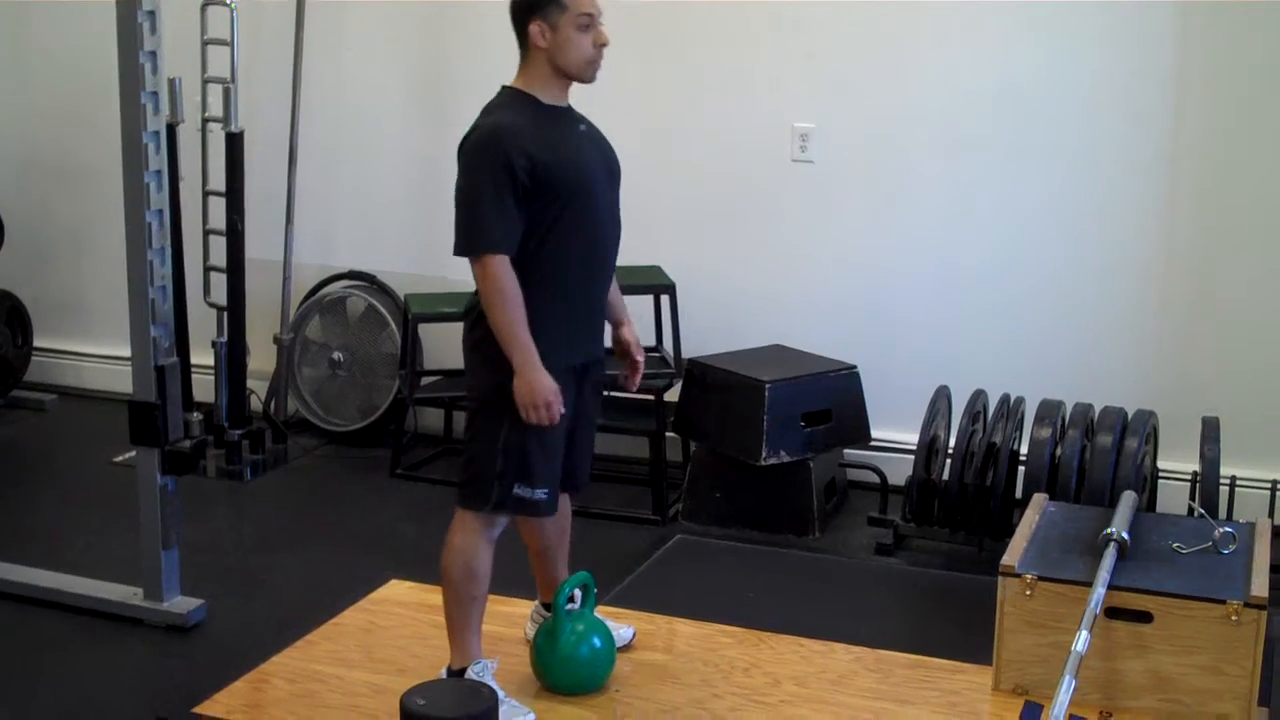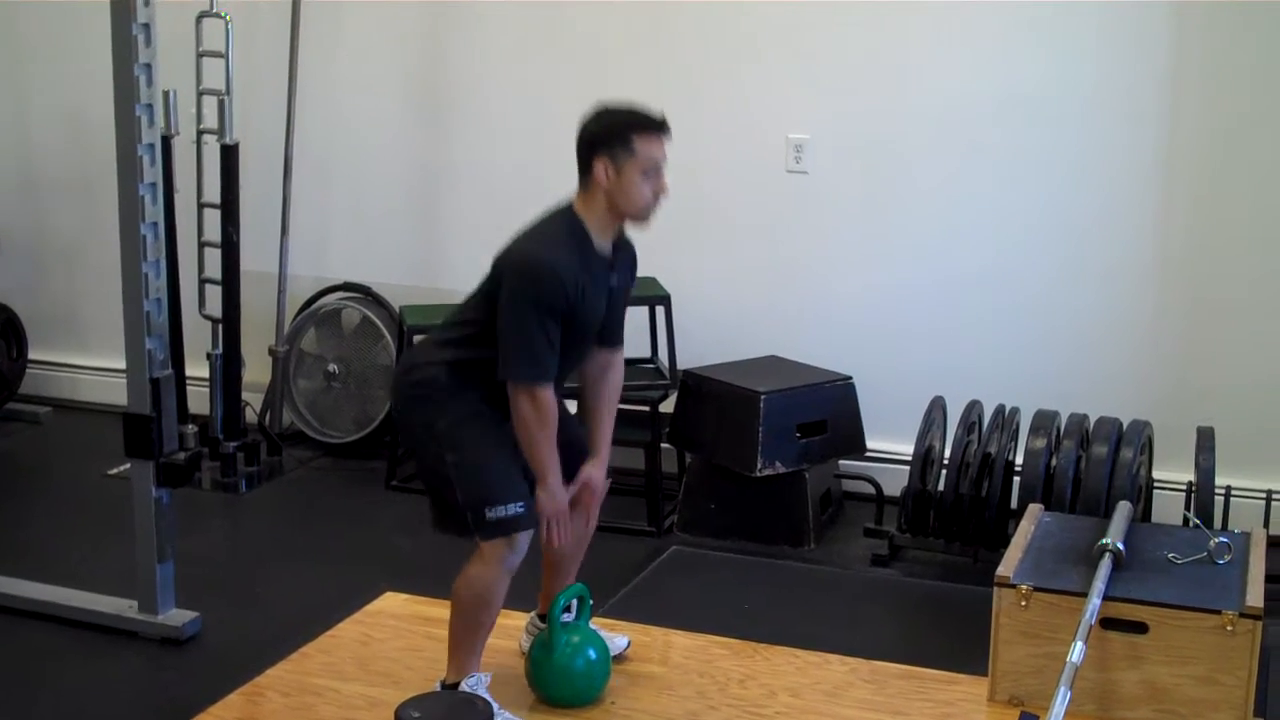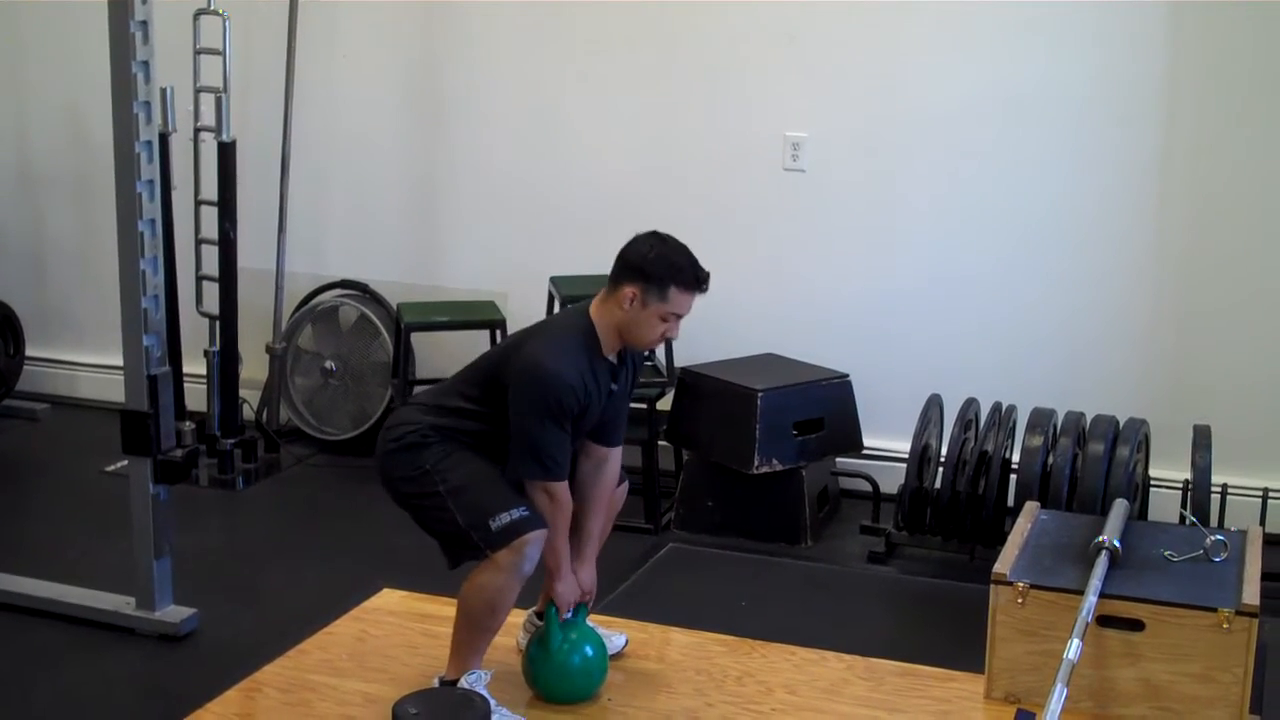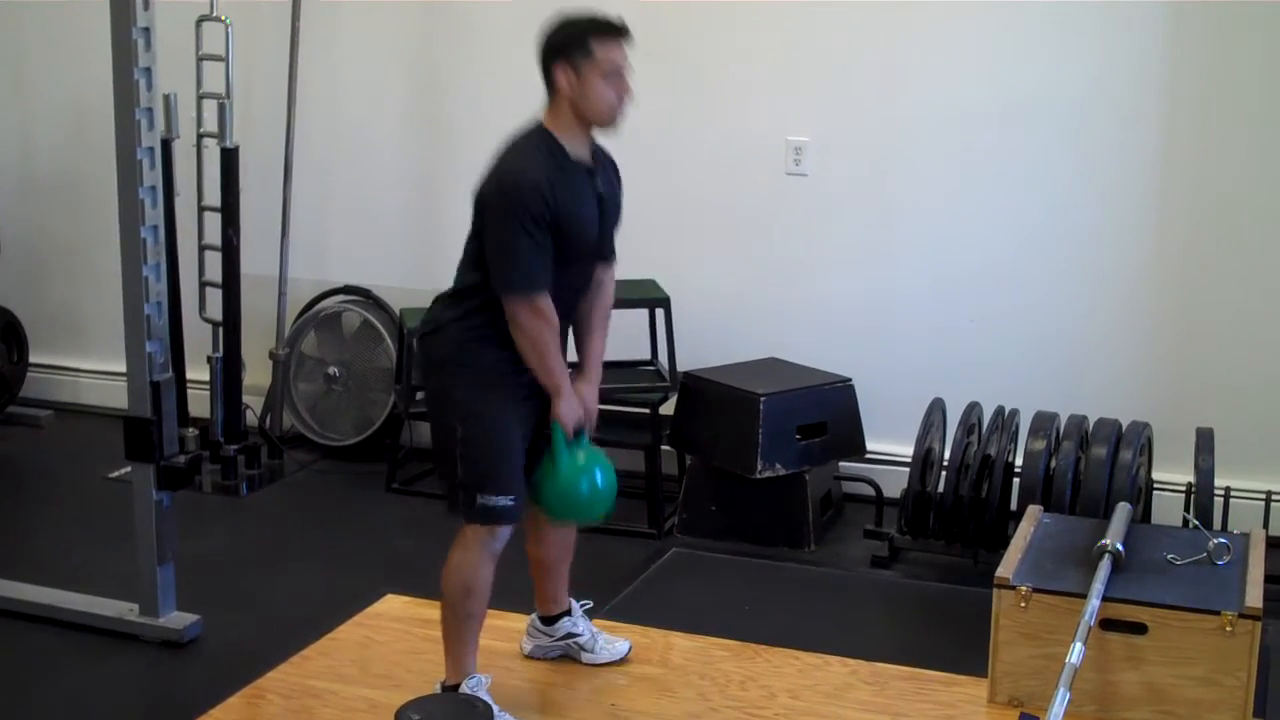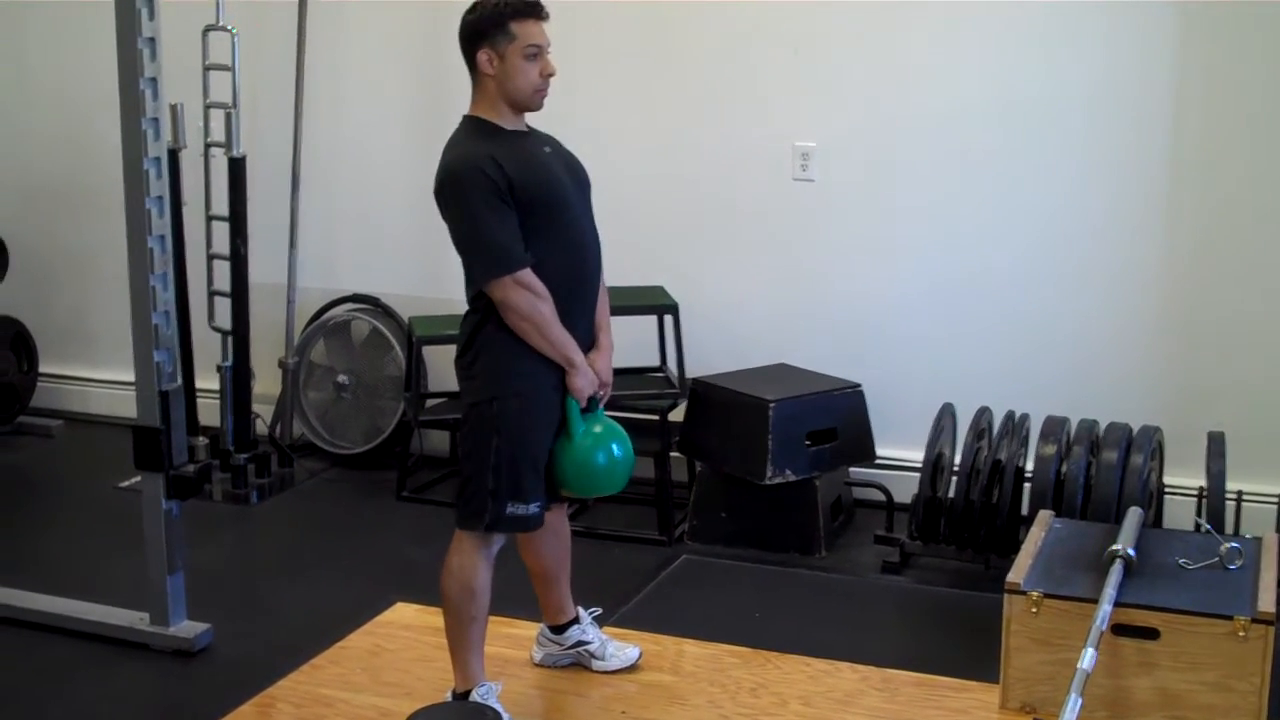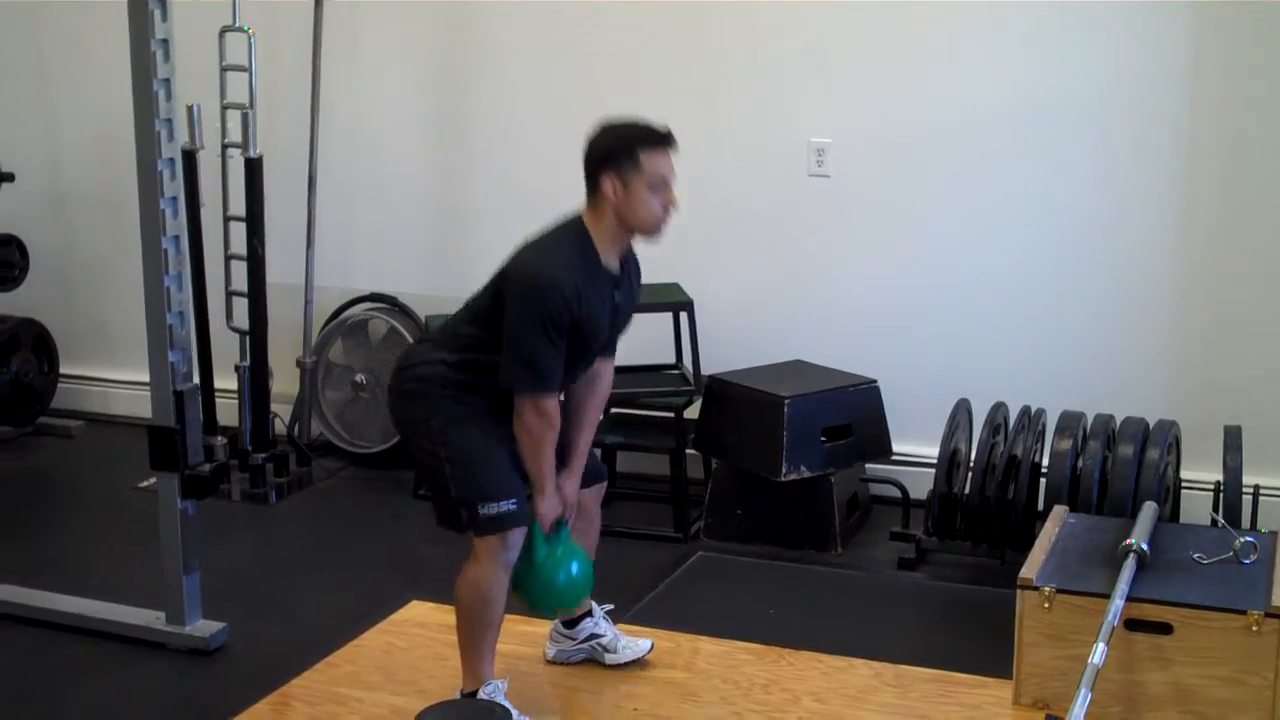
dt=0.7s
person 1, frame 1
left shoulder: (577, 127)
right shoulder: (501, 136)
right elbow: (489, 261)
left wrist: (620, 321)
right wrist: (525, 367)
left hip: (577, 351)
right hip: (526, 358)
left knee: (553, 489)
right knee: (486, 509)
left ankle: (555, 609)
person 1, frame 2
left shoulder: (617, 255)
right shoulder: (542, 262)
left elbow: (605, 356)
right elbow: (532, 391)
left wrist: (597, 456)
right wrist: (548, 484)
left hip: (506, 393)
right hip: (445, 390)
left knee: (585, 492)
right knee: (510, 531)
left ankle: (550, 622)
person 1, frame 3
left shoulder: (622, 351)
right shoulder: (551, 366)
left elbow: (601, 457)
right elbow: (549, 489)
left wrist: (585, 559)
right wrist: (561, 572)
left hip: (498, 443)
right hip: (424, 448)
left knee: (613, 487)
right knee: (521, 542)
left ankle: (547, 620)
person 1, frame 4
left shoulder: (601, 169)
right shoulder: (524, 178)
left elbow: (599, 277)
right elbow: (529, 306)
left wrist: (589, 379)
right wrist: (560, 393)
left hip: (530, 351)
right hip: (470, 355)
right knee: (493, 520)
left ankle: (553, 622)
person 1, frame 5
left shoulder: (542, 146)
right shoulder: (472, 165)
left elbow: (582, 254)
right elbow: (511, 285)
left wrist: (599, 348)
right wrist: (574, 363)
left hip: (565, 363)
right hip: (514, 371)
left knee: (548, 502)
right knee: (485, 527)
left ankle: (563, 630)
person 1, frame 6
left shoulder: (623, 268)
right shoulder: (548, 276)
left elbow: (595, 369)
right elbow: (537, 404)
left wrist: (571, 469)
right wrist: (543, 490)
left hip: (505, 393)
right hip: (442, 391)
left knee: (587, 490)
right knee: (505, 530)
left ankle: (577, 627)
